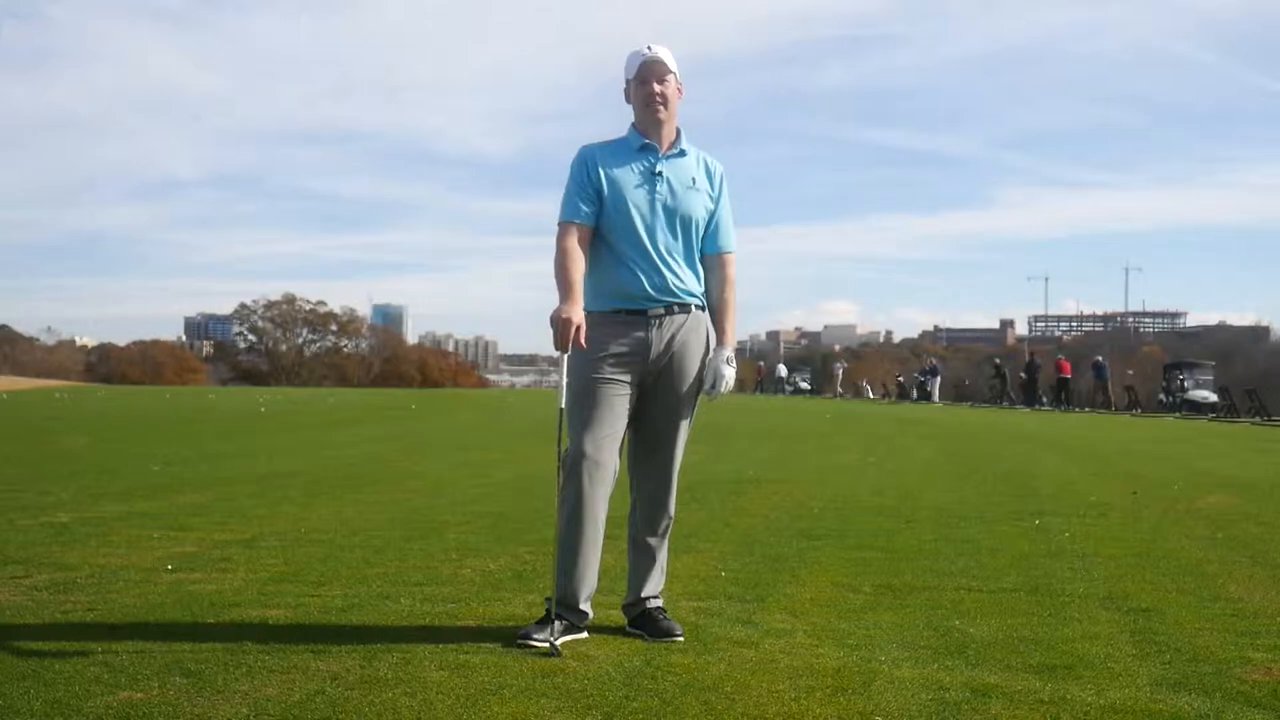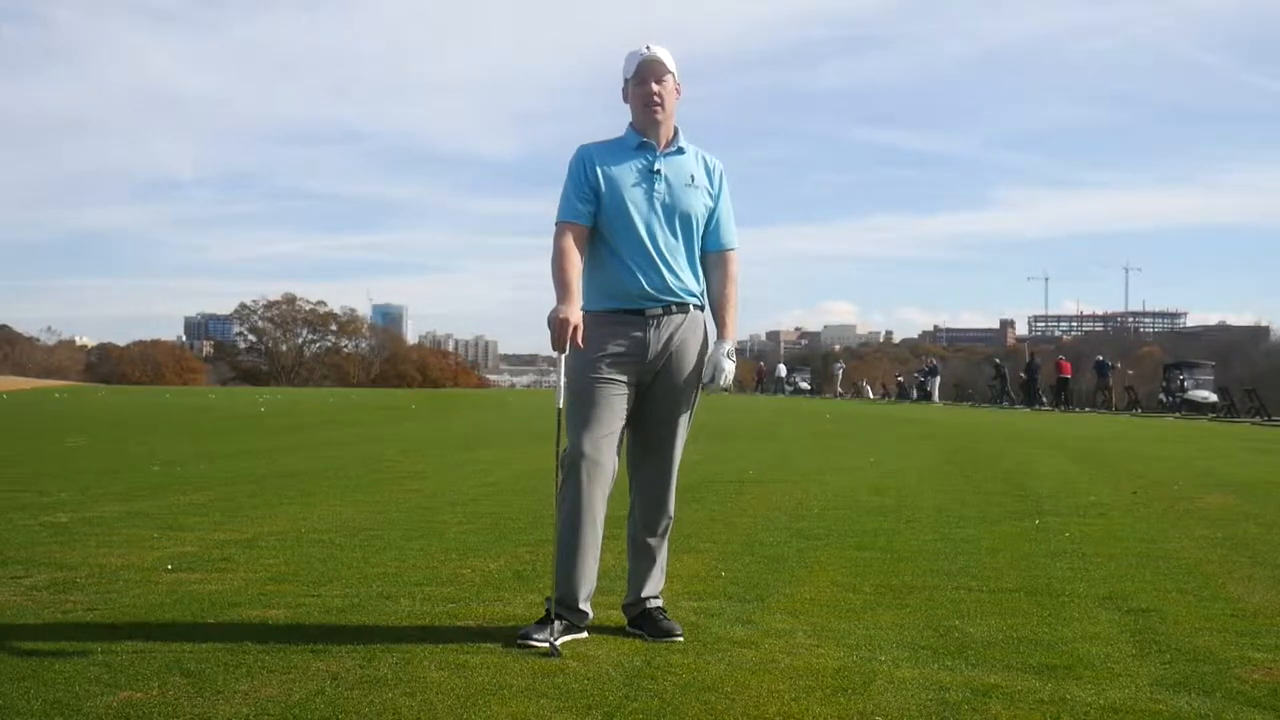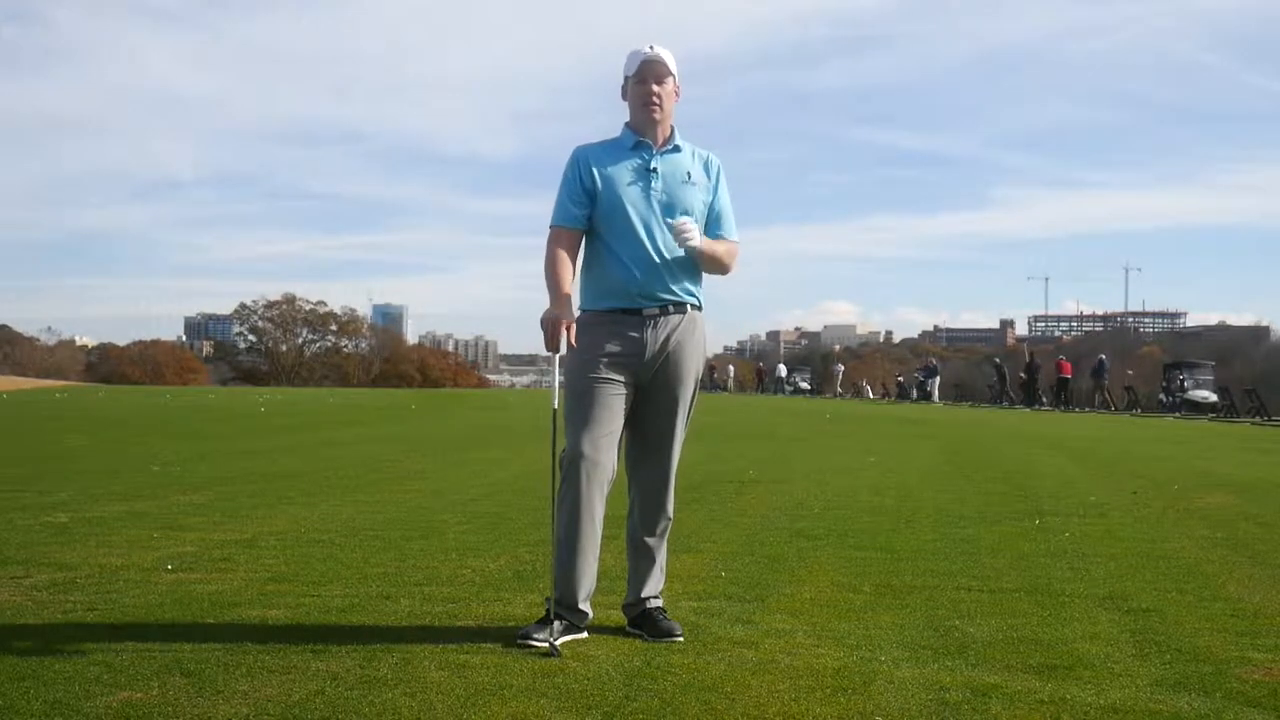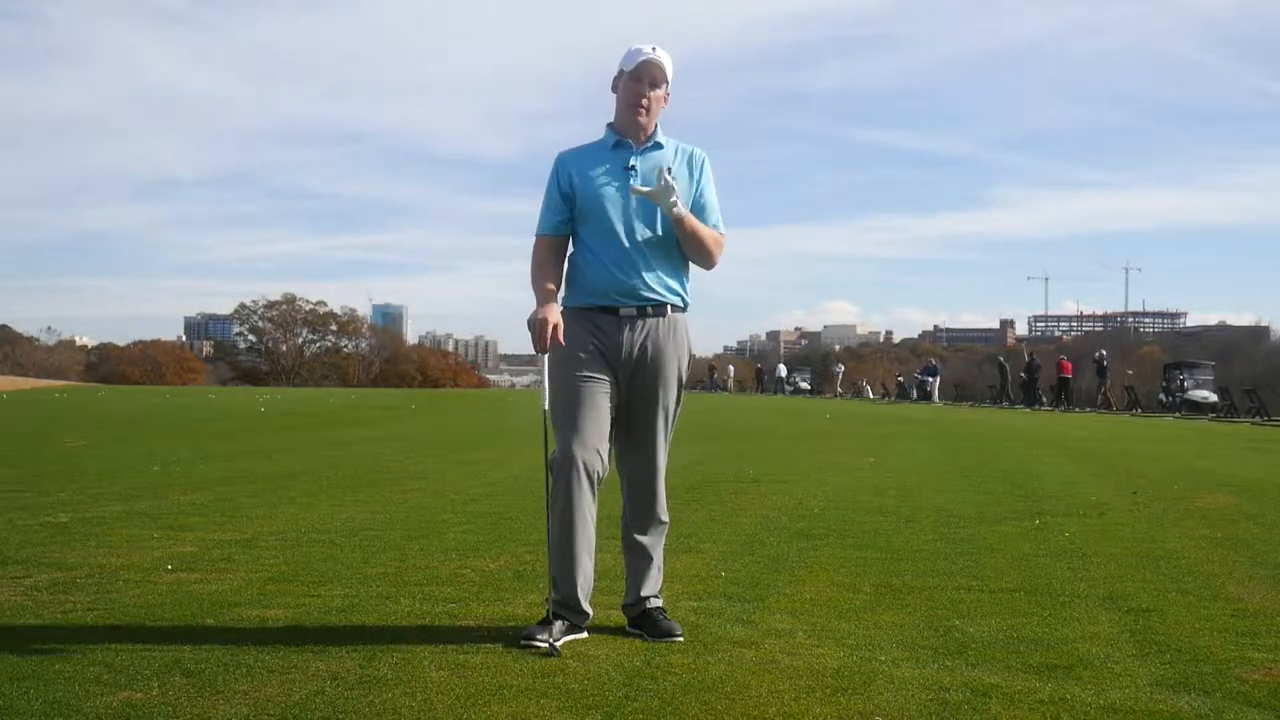
dt=0.4s
person 1, frame 1
left shoulder: (709, 171)
right shoulder: (595, 160)
left elbow: (721, 265)
right elbow: (573, 237)
left wrist: (725, 347)
right wrist: (570, 301)
left hip: (682, 332)
right hip: (609, 331)
left knee: (659, 477)
right knee: (588, 462)
left ankle: (646, 601)
right ankle: (570, 607)
person 1, frame 2
left shoulder: (708, 170)
right shoulder: (592, 160)
left elbow: (721, 260)
right elbow: (570, 236)
left wrist: (723, 338)
right wrist: (568, 301)
left hip: (681, 331)
right hip: (607, 330)
left knee: (658, 475)
right knee: (586, 462)
left ankle: (646, 601)
right ankle: (570, 607)
person 1, frame 3
left shoulder: (705, 167)
right shoulder: (588, 160)
left elbow: (727, 259)
right elbow: (564, 240)
left wrist: (697, 242)
right wrist: (560, 301)
left hip: (677, 330)
right hip: (603, 329)
left knee: (657, 475)
right knee: (585, 461)
left ankle: (646, 601)
right ankle: (569, 607)
person 1, frame 4
left shoulder: (690, 162)
right shoulder: (571, 163)
left elbow: (711, 255)
right elbow: (548, 245)
left wrist: (677, 212)
right wrist: (546, 301)
left hip: (661, 328)
right hip: (586, 328)
left knee: (647, 472)
right knee: (575, 462)
left ankle: (644, 600)
right ankle: (569, 608)
